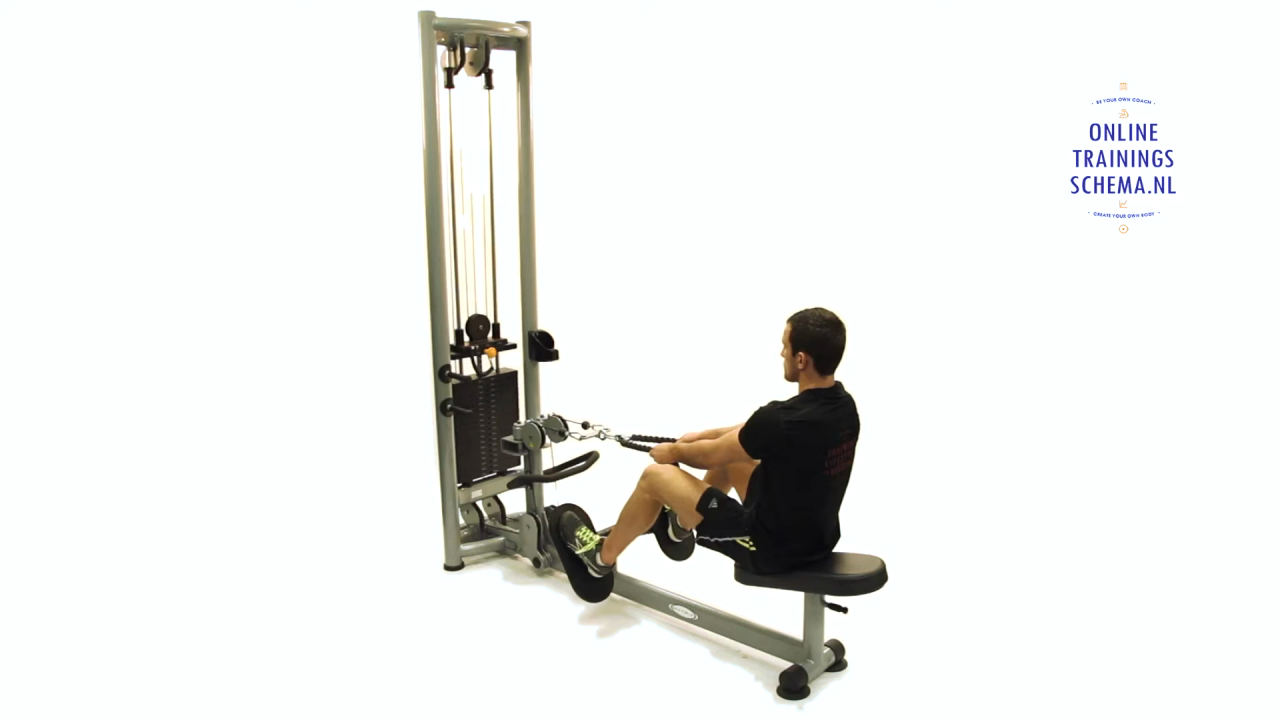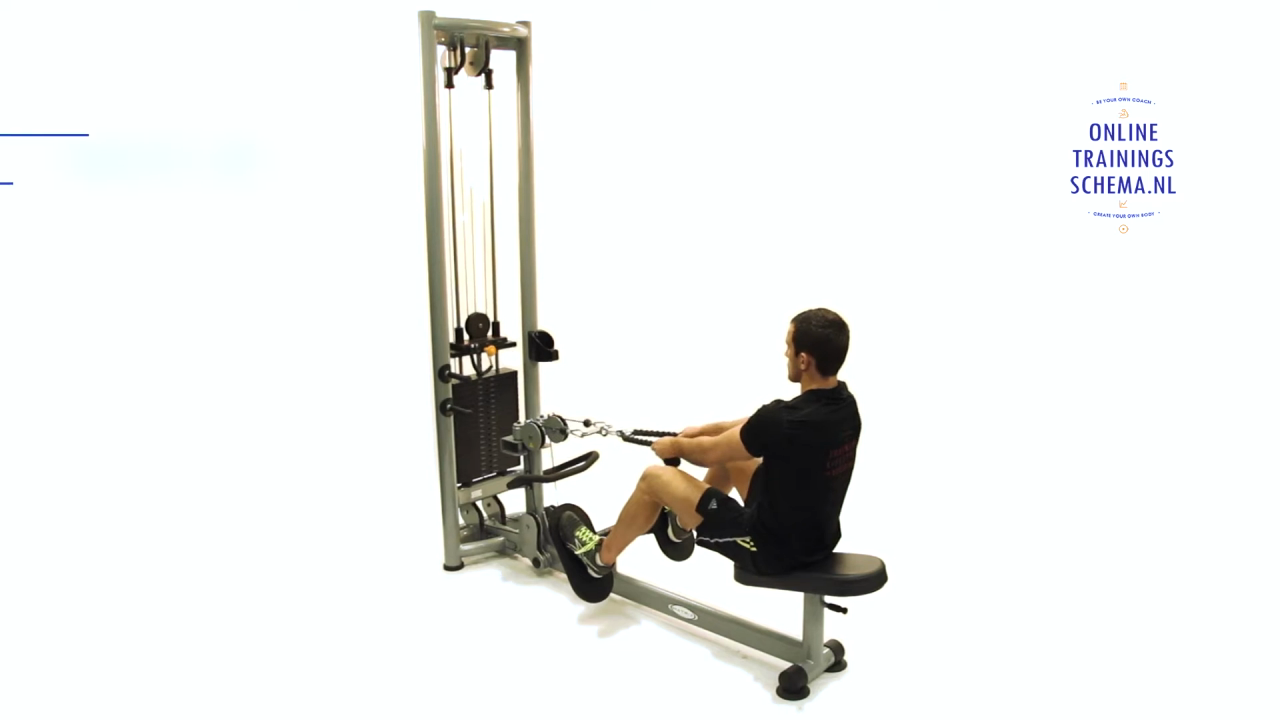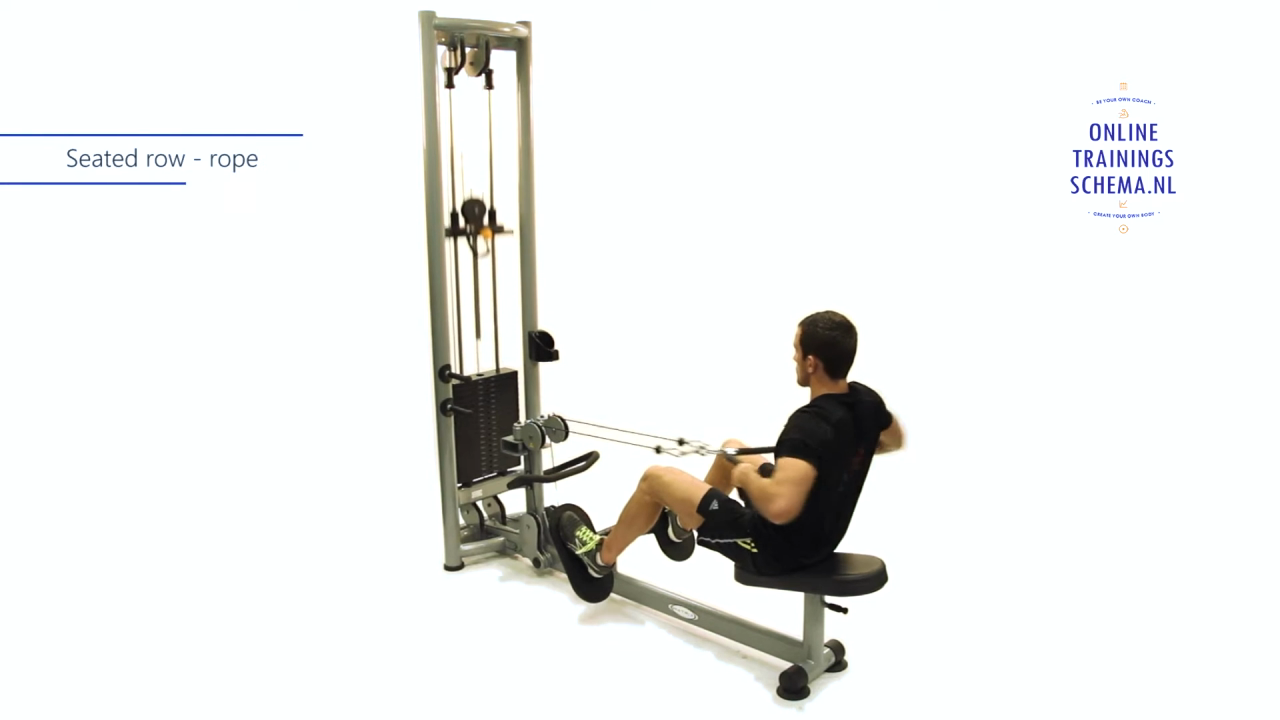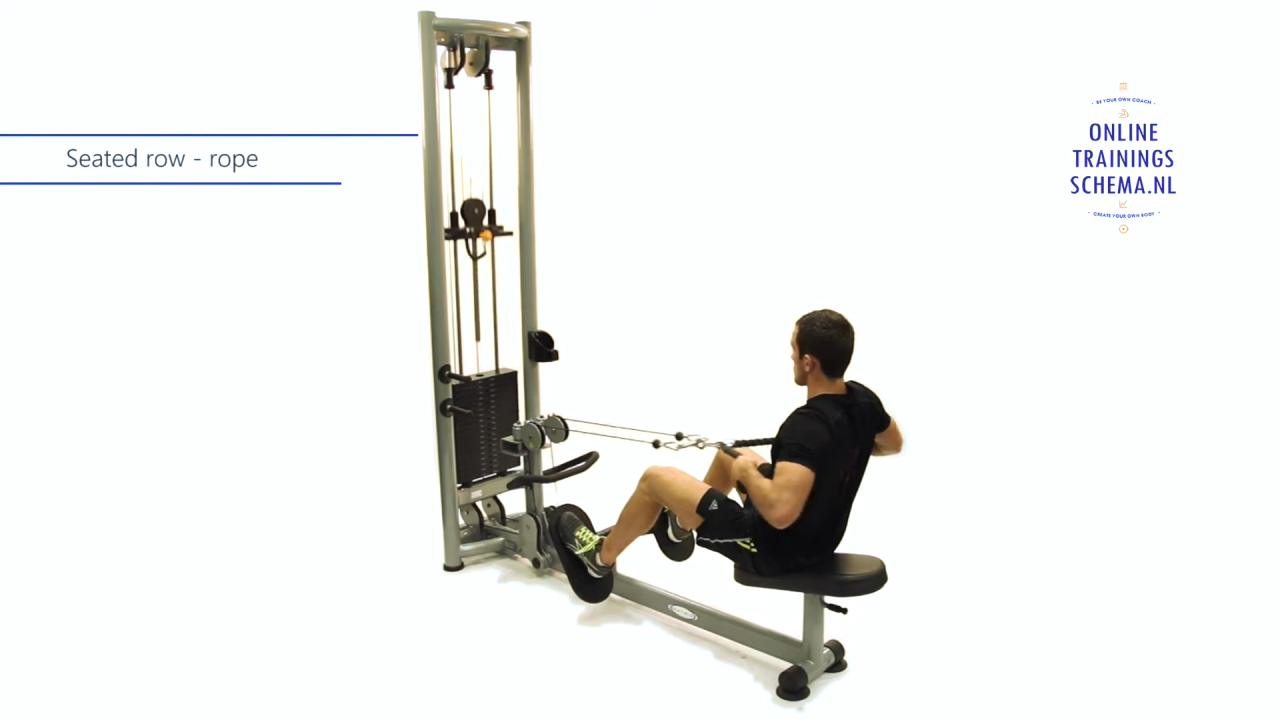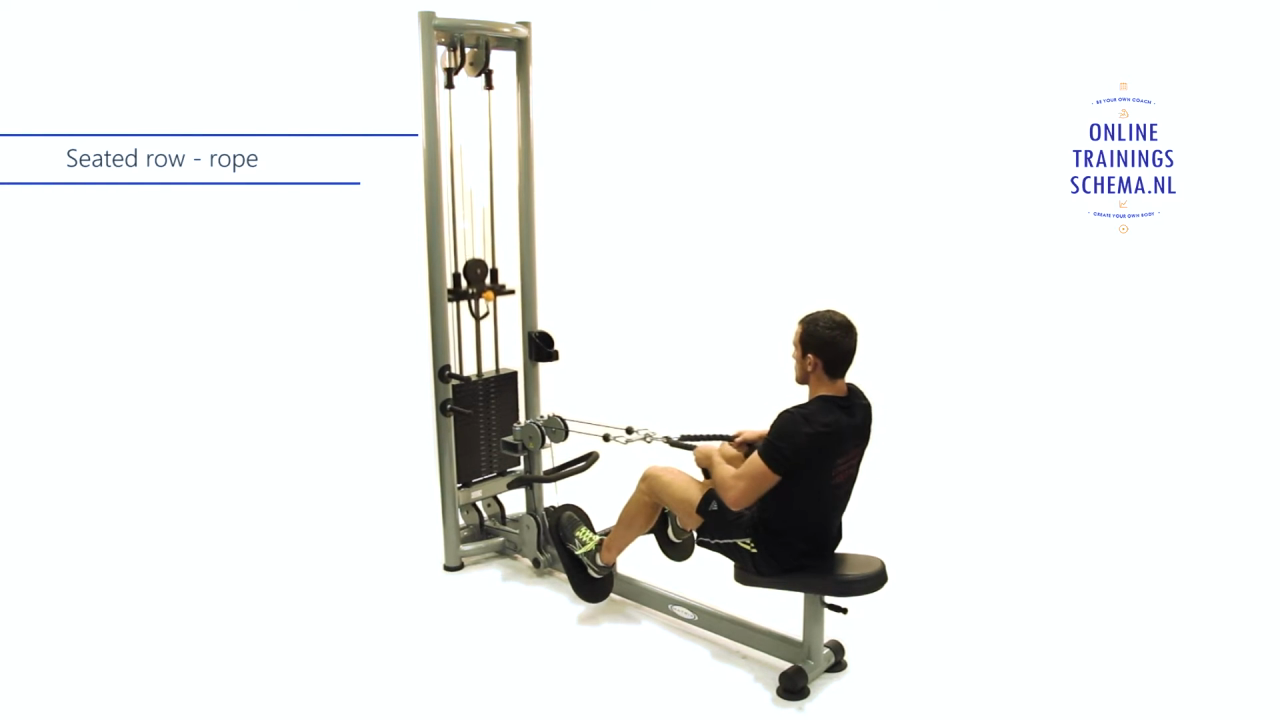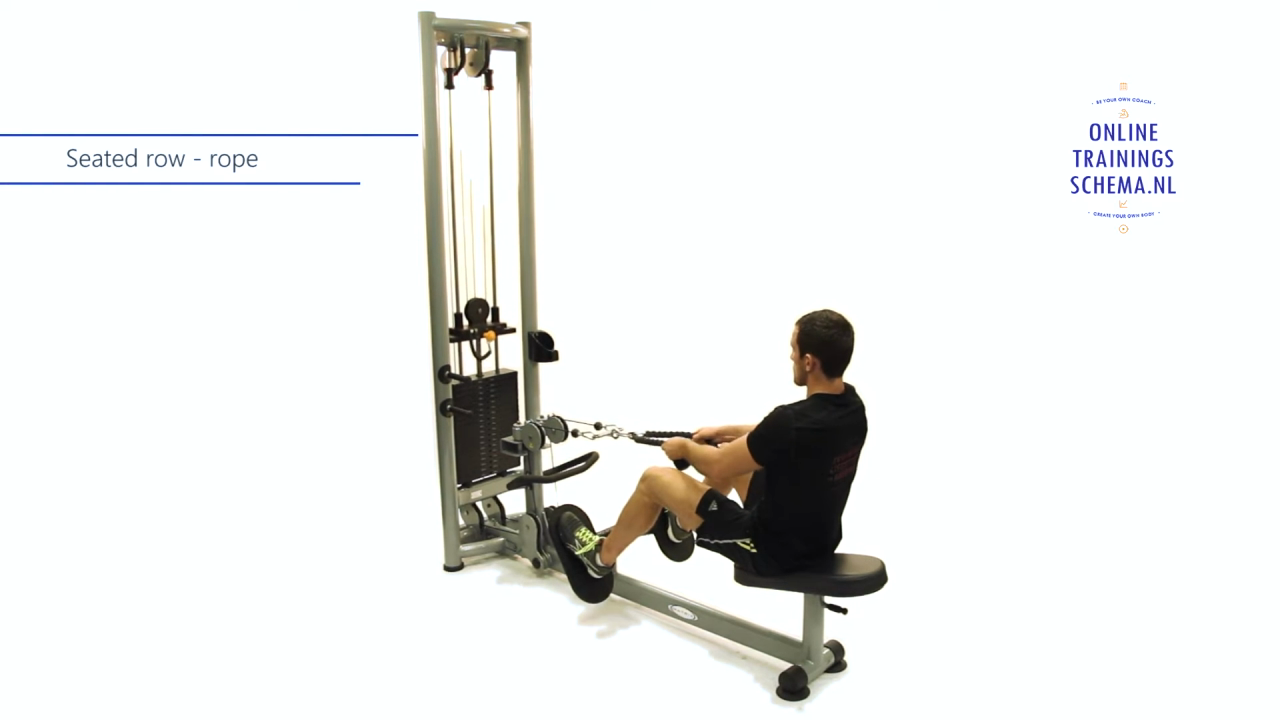
dt=0.5s
person 1, frame 1
left shoulder: (784, 419)
right shoulder: (843, 403)
left elbow: (711, 457)
left wrist: (673, 450)
right wrist: (702, 435)
left hip: (771, 546)
right hip: (817, 538)
left knee: (655, 476)
right knee: (731, 450)
left ankle: (602, 556)
right ankle: (683, 521)
person 1, frame 2
left shoulder: (786, 419)
right shoulder: (843, 400)
left elbow: (709, 453)
left wrist: (674, 446)
right wrist: (705, 430)
left hip: (772, 547)
right hip: (818, 536)
left knee: (654, 478)
right knee: (730, 451)
left ankle: (602, 556)
right ankle: (682, 521)
person 1, frame 3
left shoulder: (810, 423)
right shoulder: (867, 402)
left elbow: (778, 508)
right elbow: (896, 441)
left wrist: (747, 477)
left hip: (775, 548)
right hip: (819, 539)
left knee: (656, 478)
right knee: (732, 448)
left ankle: (602, 556)
right ankle: (684, 521)
person 1, frame 4
left shoulder: (807, 425)
right shoulder: (863, 401)
left elbow: (780, 511)
right elbow: (894, 444)
left wrist: (747, 472)
left hip: (773, 548)
right hip: (819, 538)
left knee: (655, 479)
right knee: (729, 451)
left ankle: (603, 556)
right ankle: (682, 522)
person 1, frame 5
left shoulder: (799, 423)
right shoulder: (857, 405)
left elbow: (736, 495)
left wrist: (711, 459)
right wrist: (764, 439)
left hip: (773, 547)
right hip: (819, 539)
left knee: (654, 478)
right knee: (732, 453)
left ankle: (601, 556)
right ankle: (681, 521)
person 1, frame 6
left shoulder: (793, 420)
right shoulder: (851, 405)
left elbow: (717, 468)
left wrist: (685, 448)
right wrist: (726, 432)
left hip: (772, 547)
right hip: (818, 540)
left knee: (654, 479)
right knee: (733, 450)
left ankle: (602, 556)
right ankle: (682, 521)
